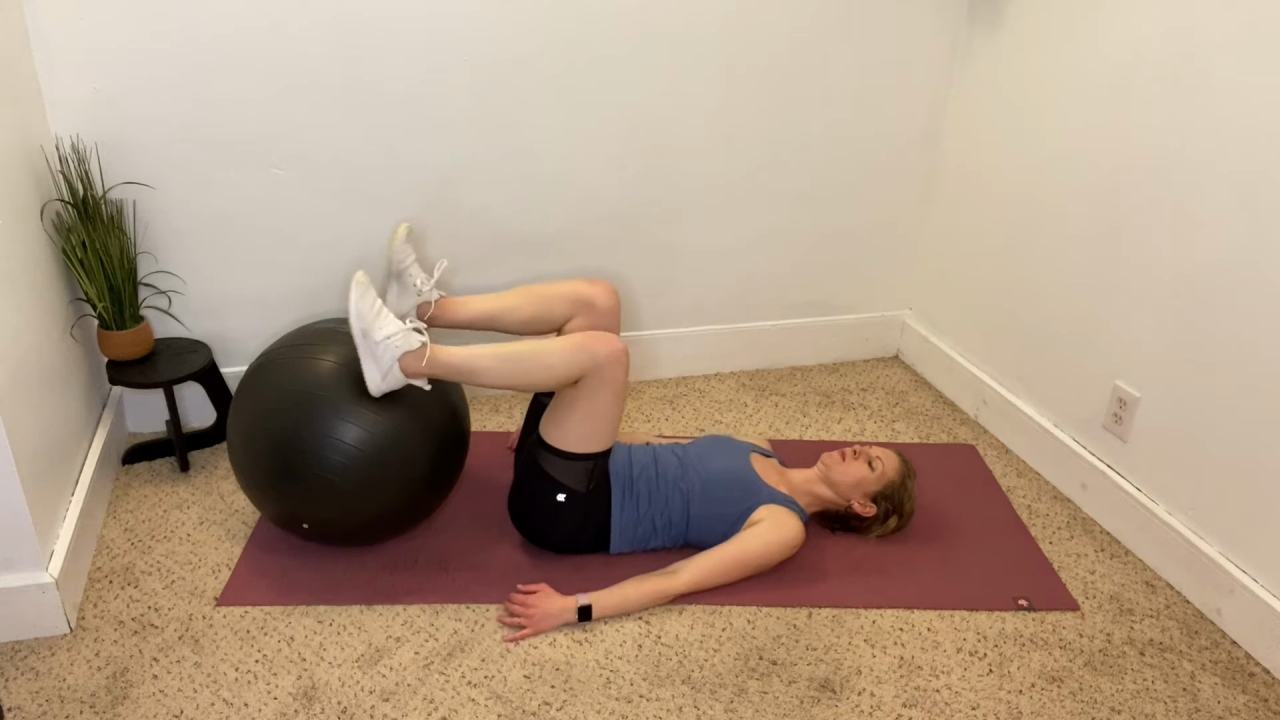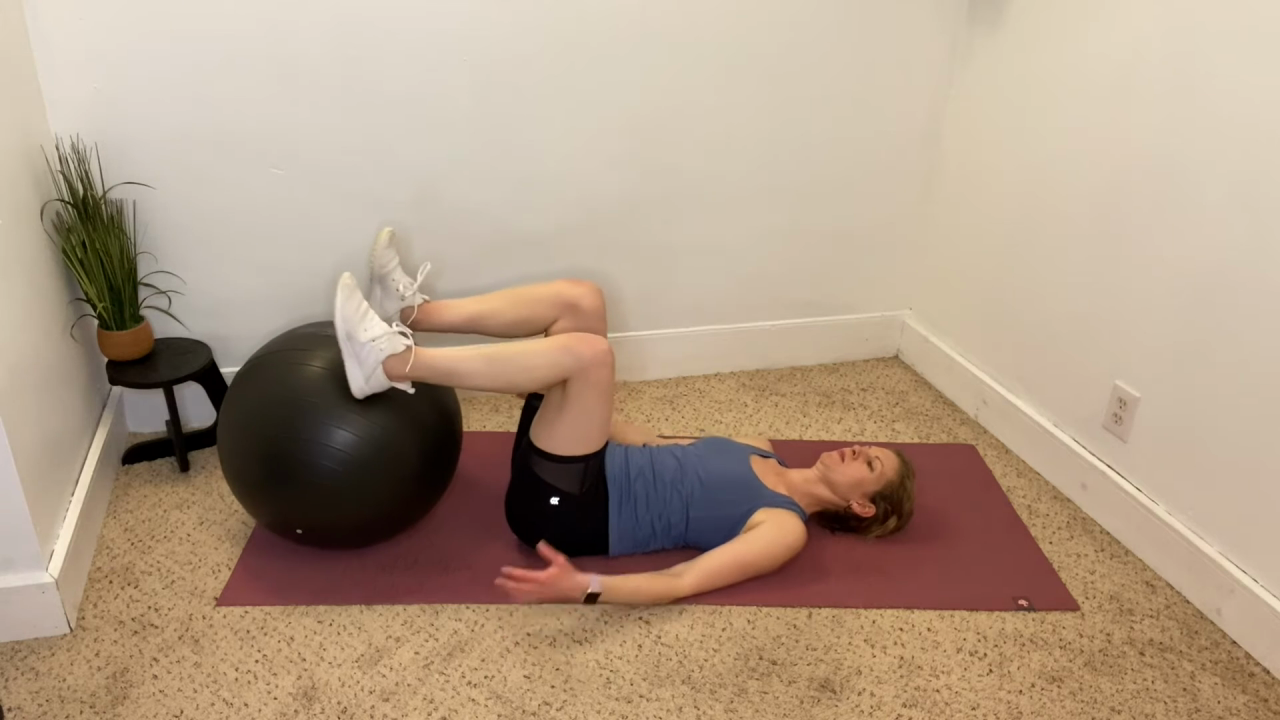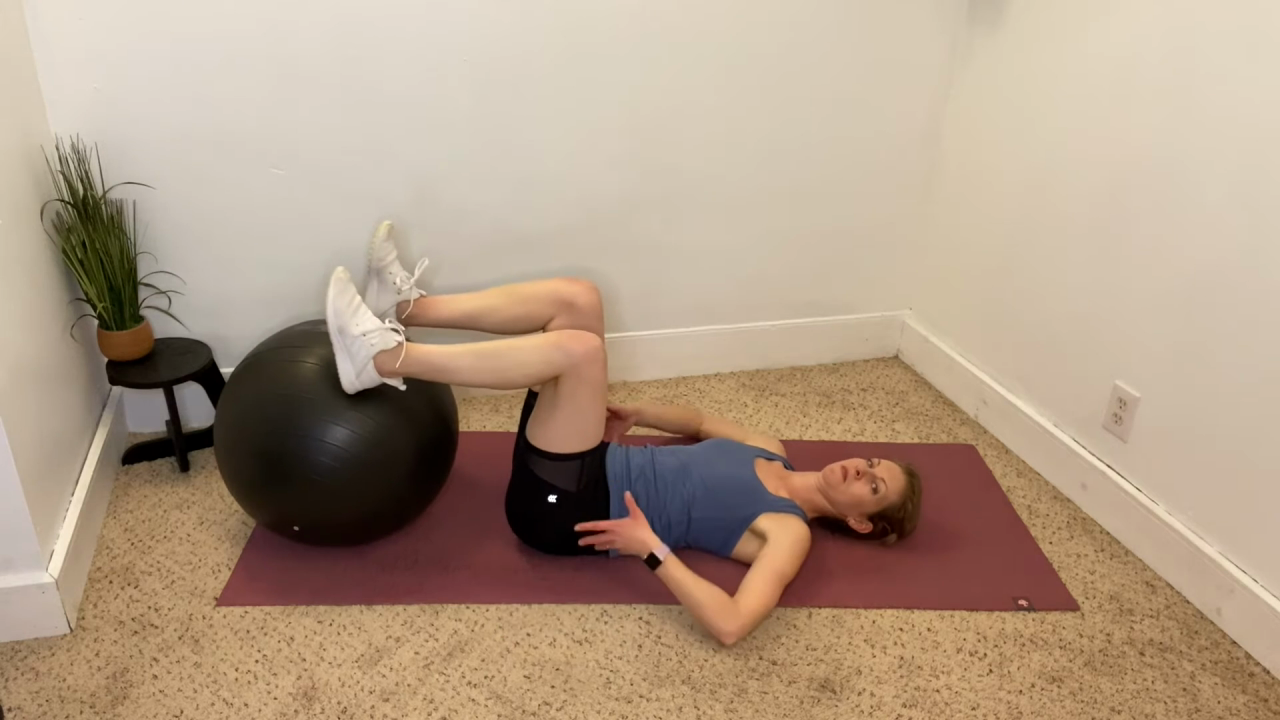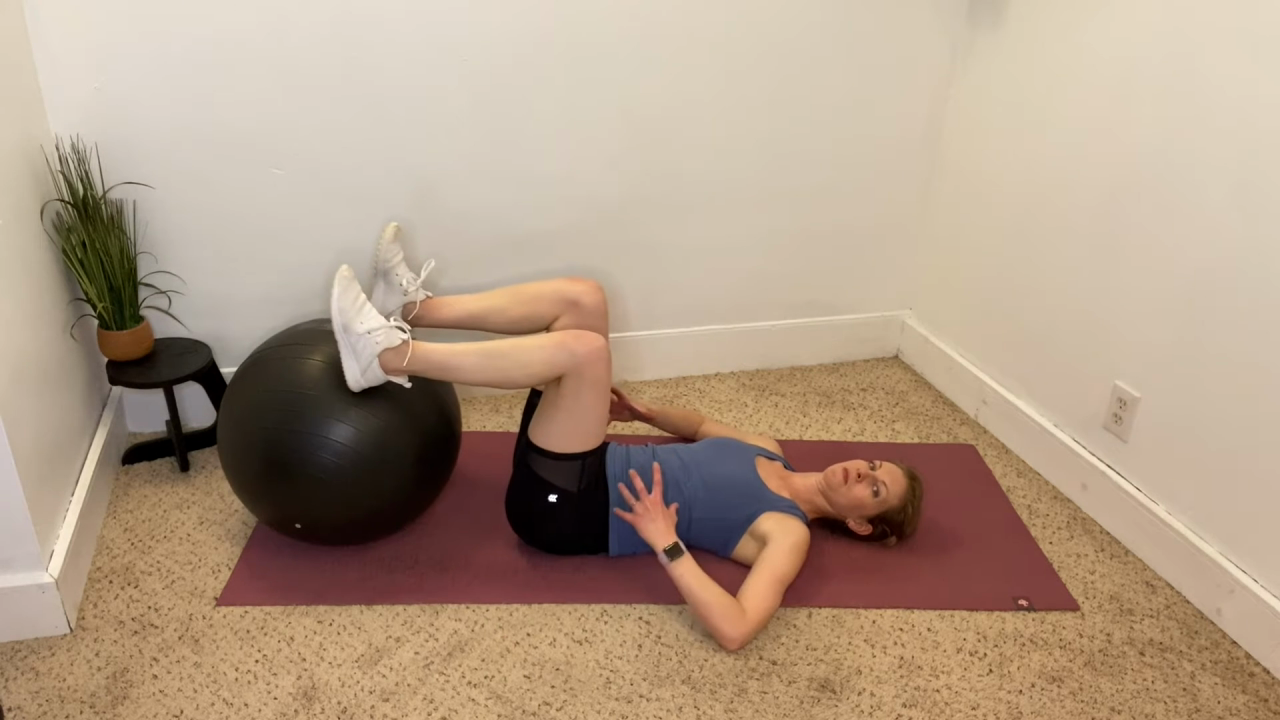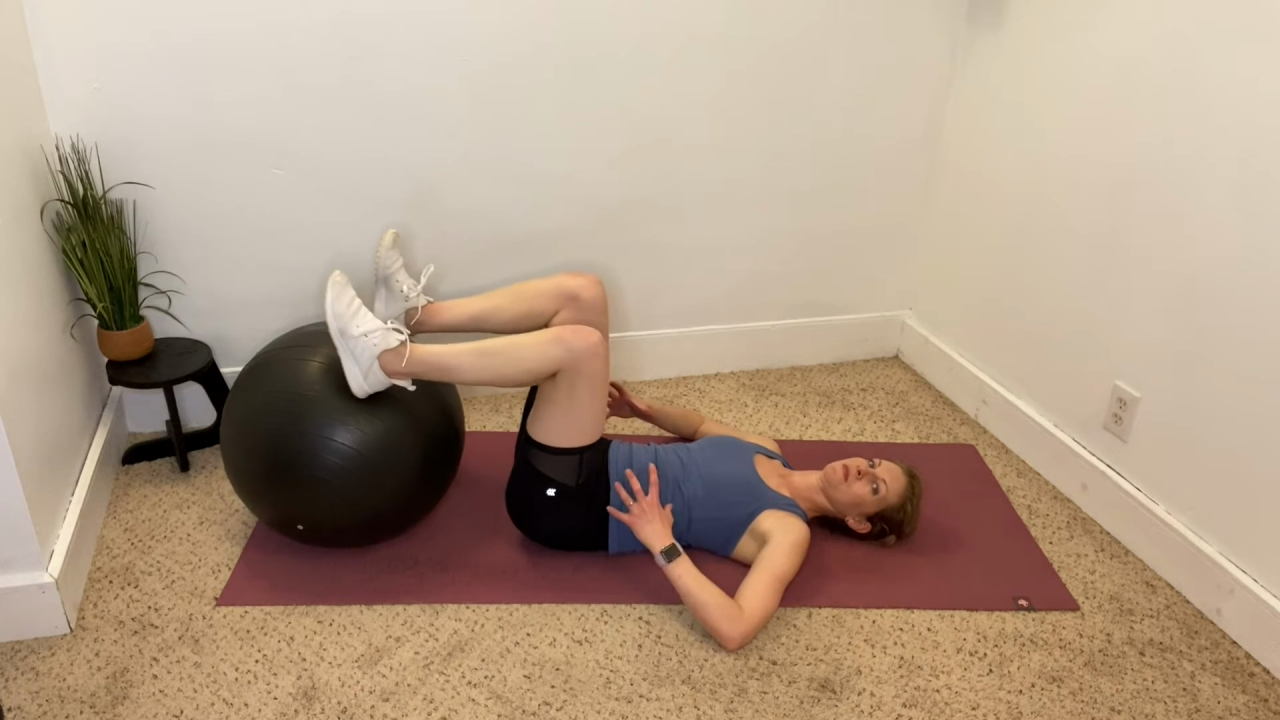
dt=0.4s
person 1, frame 1
left shoulder: (784, 527)
right shoulder: (760, 454)
left elbow: (680, 579)
left wrist: (574, 608)
right wrist: (559, 428)
left hip: (569, 509)
right hip: (580, 470)
left knee: (603, 350)
right knee: (595, 299)
left ankle: (408, 360)
right ankle: (424, 307)
person 1, frame 2
left shoulder: (786, 528)
right shoulder: (759, 451)
left elbow: (684, 581)
left wrist: (582, 587)
right wrist: (561, 408)
left hip: (568, 509)
right hip: (599, 469)
left knee: (587, 351)
right knee: (578, 301)
left ankle: (392, 363)
right ankle: (409, 310)
person 1, frame 3
left shoulder: (790, 532)
right shoulder: (770, 451)
left elbow: (730, 624)
right elbow: (704, 423)
left wrist: (652, 550)
right wrist: (632, 414)
left hip: (567, 507)
right hip: (598, 470)
left knee: (578, 349)
right knee: (577, 299)
left ankle: (384, 358)
right ankle: (406, 307)
person 1, frame 4
left shoulder: (789, 533)
right shoulder: (768, 451)
left elbow: (734, 629)
right elbow: (701, 426)
left wrist: (666, 543)
right wrist: (641, 411)
left hip: (568, 509)
right hip: (592, 467)
left knee: (584, 350)
right knee: (581, 298)
left ankle: (389, 356)
right ankle: (413, 306)
person 1, frame 5
left shoulder: (789, 531)
right shoulder: (766, 448)
left elbow: (734, 628)
right elbow: (699, 426)
left wrist: (663, 544)
right wrist: (643, 408)
left hip: (569, 504)
right hip: (596, 465)
left knee: (578, 343)
right knee: (580, 291)
left ankle: (387, 360)
right ankle: (413, 313)
